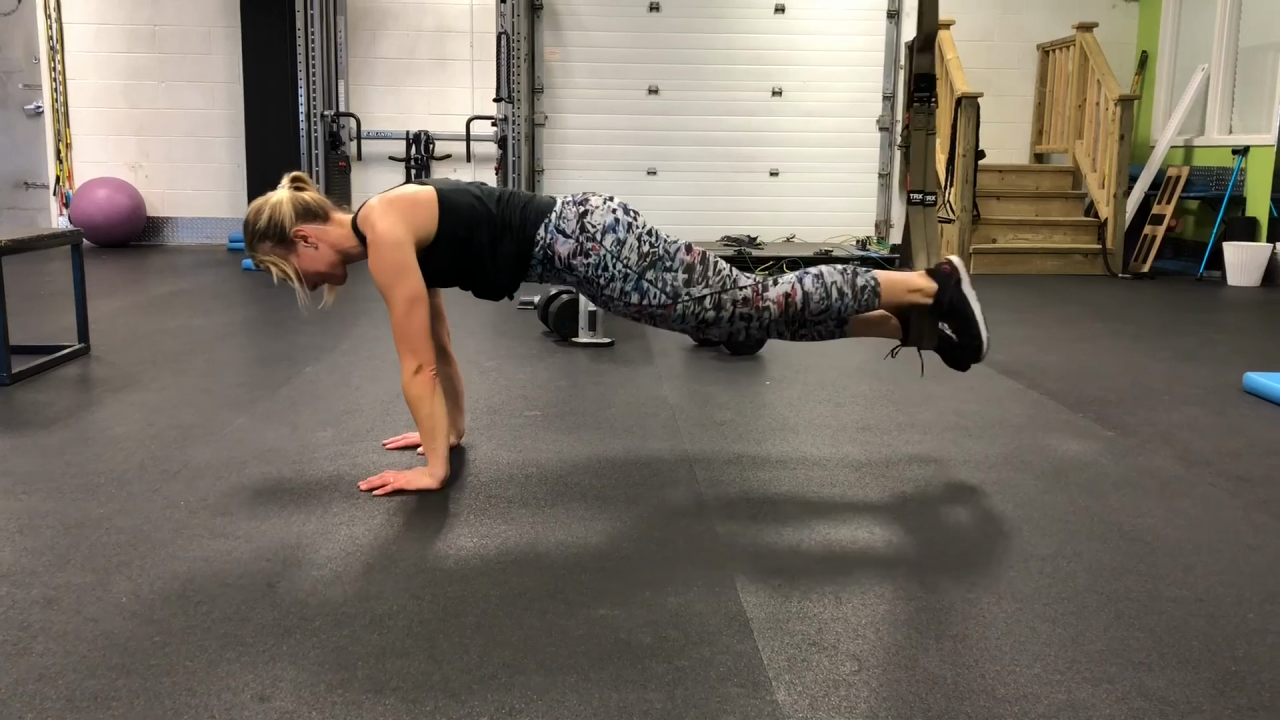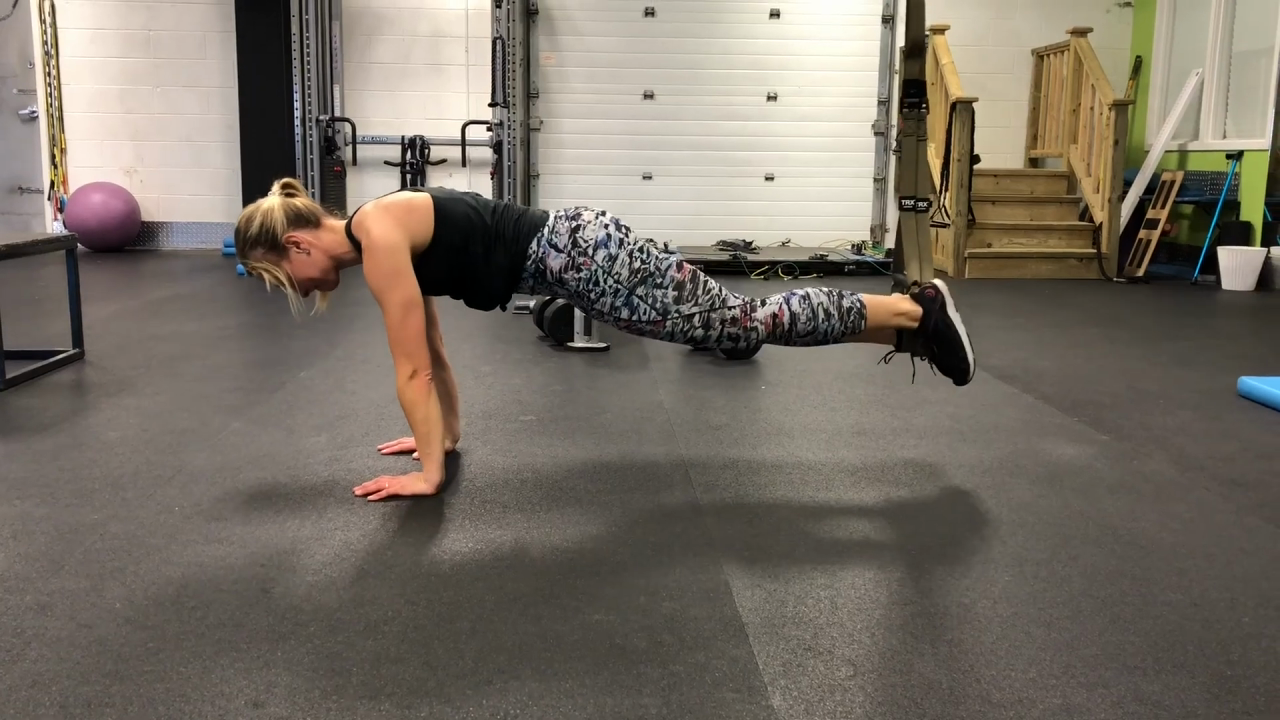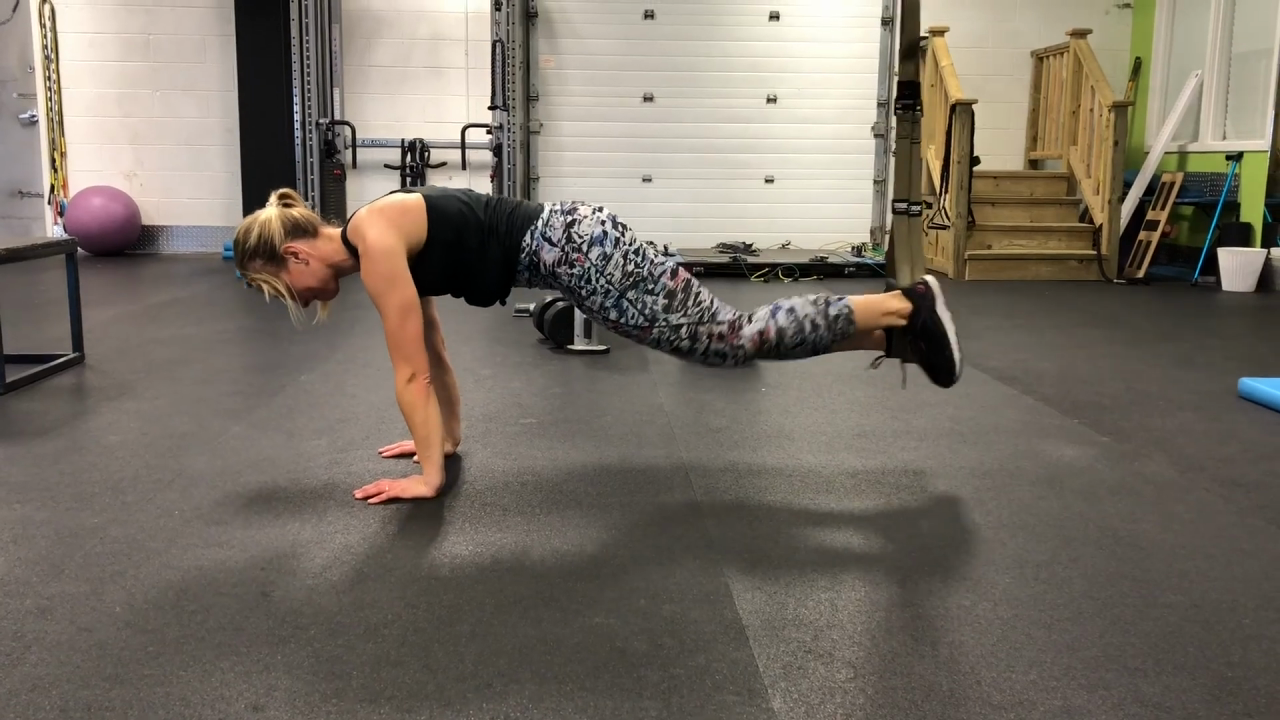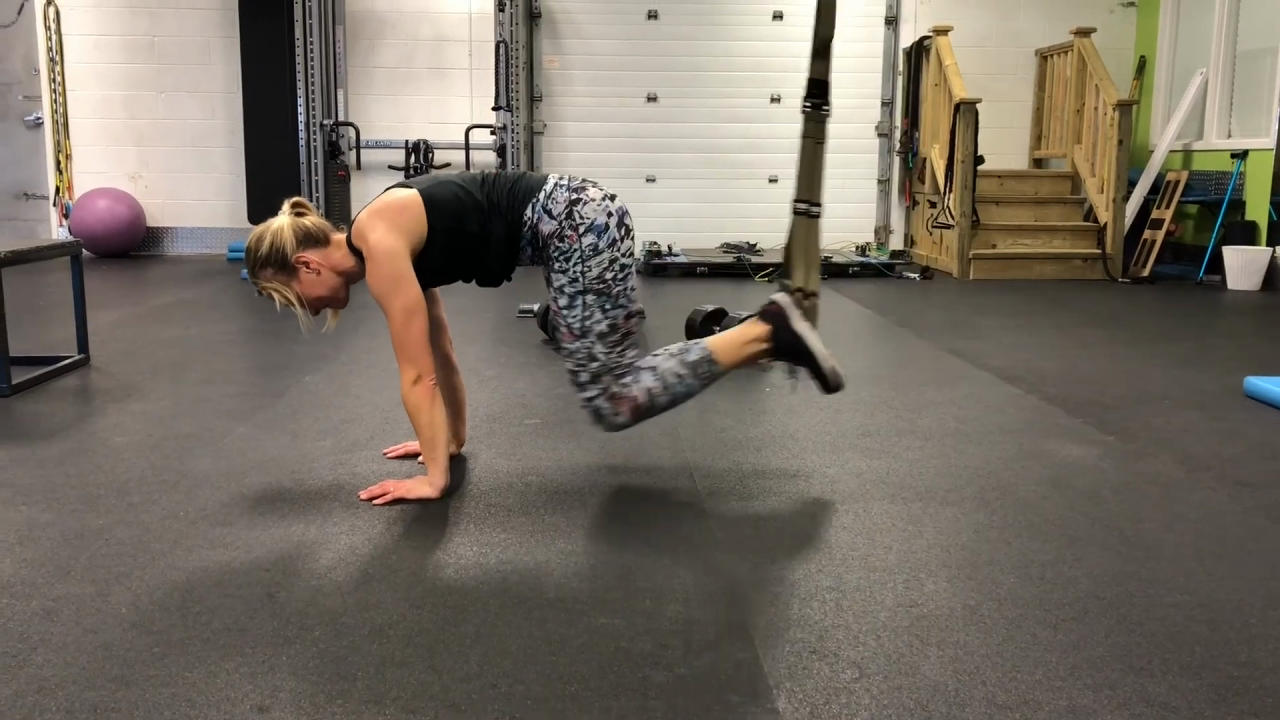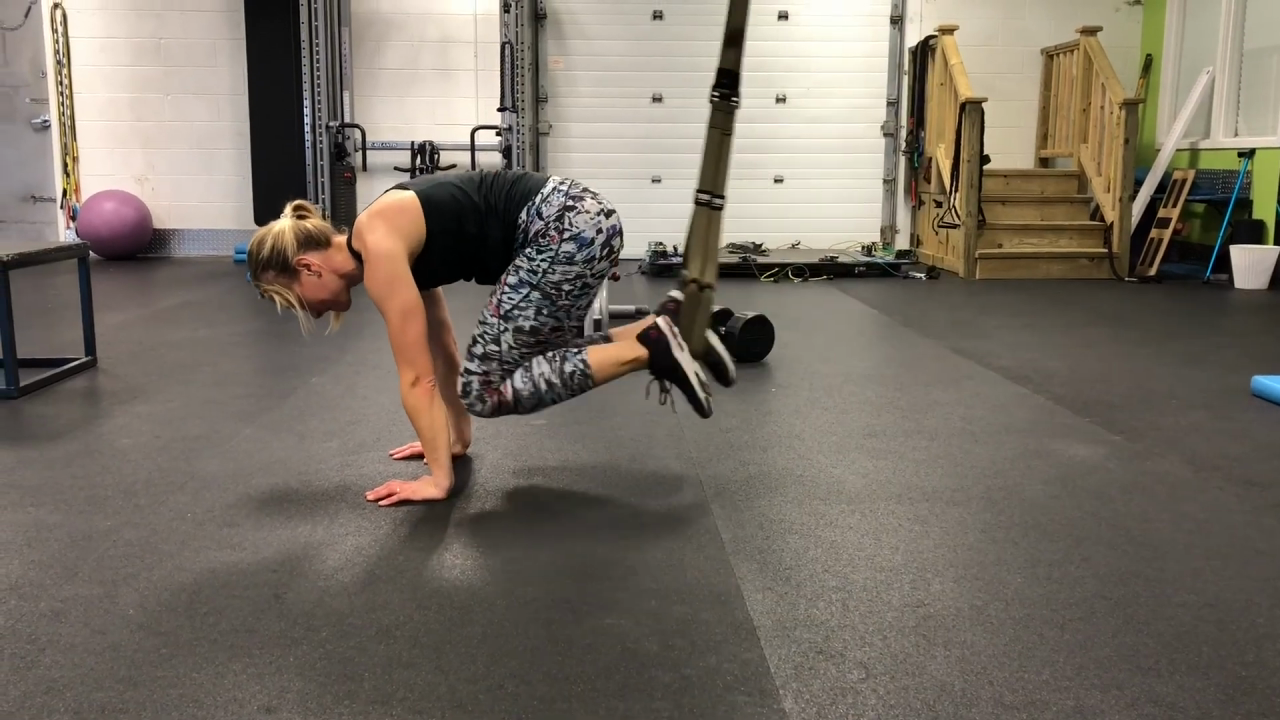
dt=0.4s
person 1, frame 1
left shoulder: (383, 230)
right shoulder: (396, 234)
left elbow: (417, 363)
right elbow: (437, 348)
left wrist: (432, 467)
right wrist: (449, 430)
left hip: (587, 241)
right hip: (582, 241)
left knee: (760, 305)
right knee: (754, 315)
left ankle: (931, 287)
right ankle: (908, 323)
person 1, frame 2
left shoulder: (378, 237)
right shoulder: (386, 239)
left elbow: (412, 368)
right elbow: (432, 355)
left wrist: (429, 472)
right wrist: (446, 432)
left hip: (580, 256)
right hip: (570, 253)
left knee: (746, 321)
right knee: (744, 323)
left ankle: (916, 311)
right ankle: (907, 329)
person 1, frame 3
left shoulder: (373, 242)
right shoulder: (388, 244)
left elbow: (412, 372)
right elbow: (434, 356)
left wrist: (430, 476)
right wrist: (447, 436)
left hip: (572, 247)
right hip: (567, 248)
left knee: (733, 336)
right knee: (728, 334)
left ankle: (905, 308)
right ankle: (896, 333)
person 1, frame 4
left shoulder: (379, 245)
right shoulder: (393, 244)
left elbow: (417, 373)
right elbow: (437, 353)
left wrist: (434, 477)
right wrist: (452, 437)
left hip: (575, 220)
right hip: (573, 218)
left knee: (614, 403)
right knee: (616, 382)
left ankle: (767, 331)
right ankle: (769, 336)
person 1, frame 5
left shoulder: (378, 249)
right shoulder: (396, 242)
left elbow: (417, 376)
right elbow: (440, 351)
left wrist: (439, 478)
right wrist: (456, 437)
left hip: (566, 226)
right hip: (573, 221)
left knee: (484, 389)
right knee: (518, 375)
left ankle: (645, 350)
right ankle: (659, 328)
